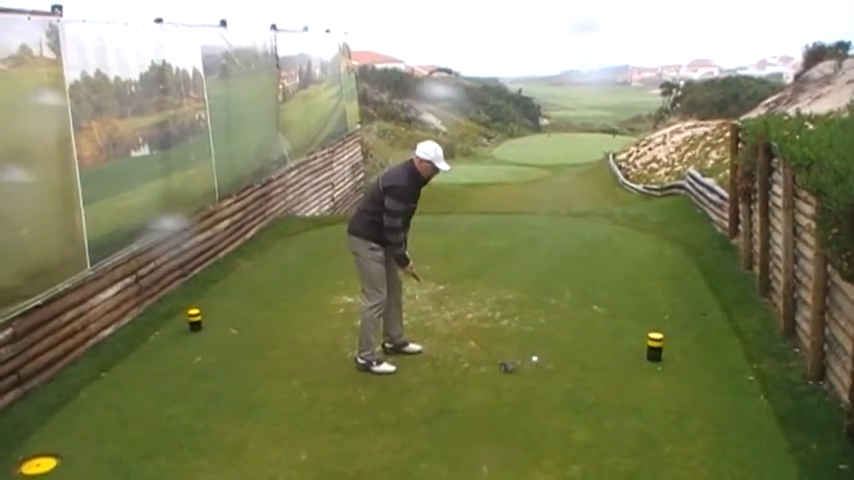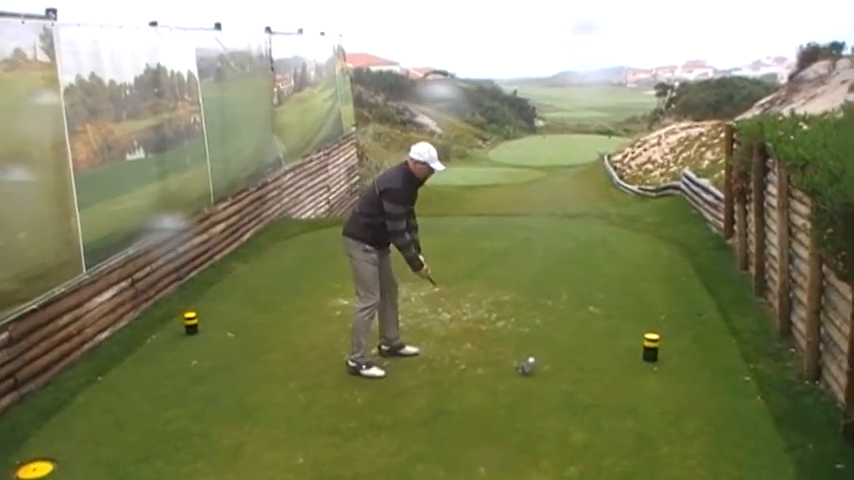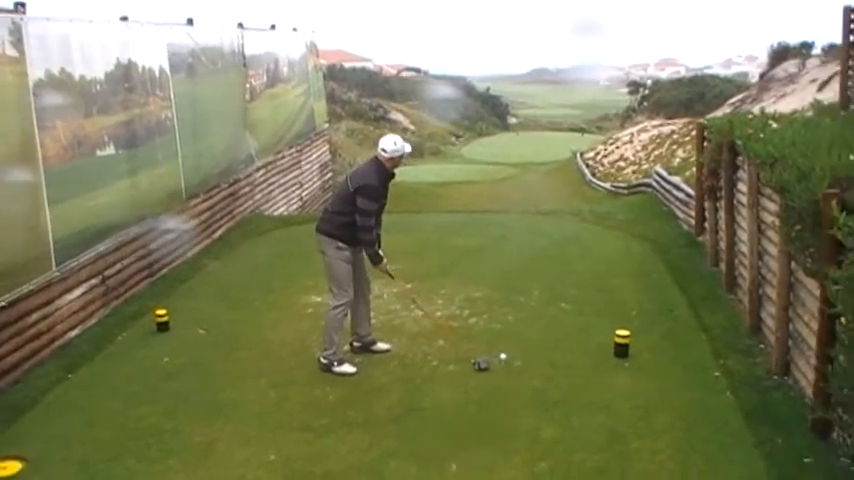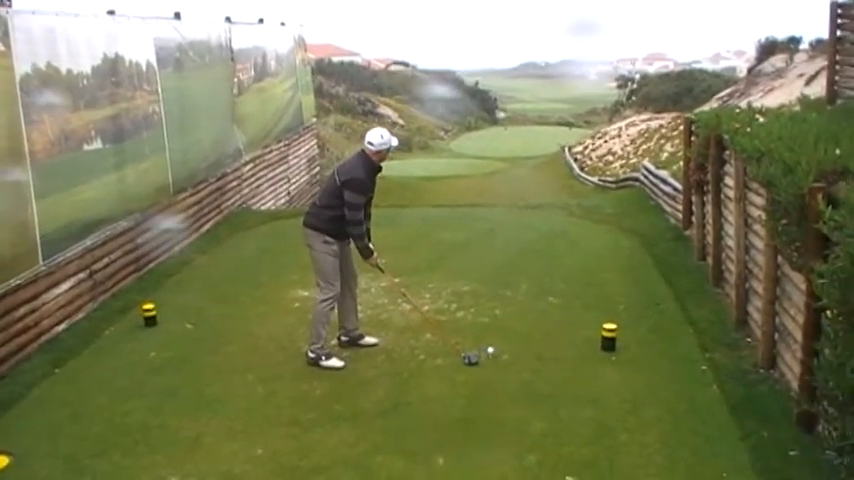
dt=0.4s
person 1, frame 1
left shoulder: (412, 179)
right shoulder: (400, 183)
left elbow: (403, 221)
right elbow: (392, 227)
left wrist: (404, 255)
right wrist: (403, 259)
left hip: (380, 239)
right hip: (366, 240)
left knee: (393, 289)
right knee: (376, 297)
left ankle: (393, 340)
right ankle: (365, 357)
person 1, frame 2
left shoulder: (408, 181)
right shoulder: (395, 186)
left elbow: (408, 221)
right elbow: (397, 230)
left wrist: (418, 254)
right wrist: (416, 263)
left hip: (377, 241)
right hip: (361, 242)
left knee: (389, 291)
right knee: (369, 299)
left ankle: (390, 343)
right ankle: (357, 360)
person 1, frame 3
left shoulder: (377, 173)
right shoulder: (370, 182)
left elbow: (372, 218)
right elbow: (365, 225)
left wrist: (378, 250)
right wrist: (376, 258)
left hip: (348, 237)
right hip: (335, 239)
left knee: (362, 288)
right knee: (343, 297)
left ankle: (362, 339)
right ankle: (328, 357)
person 1, frame 4
left shoulder: (364, 167)
right shoulder: (357, 175)
left elbow: (362, 211)
right elbow: (354, 218)
left wrist: (368, 243)
right wrist: (367, 252)
left hip: (336, 232)
right hip: (322, 233)
left knee: (349, 282)
right knee: (329, 290)
left ankle: (349, 333)
right ankle: (316, 351)
